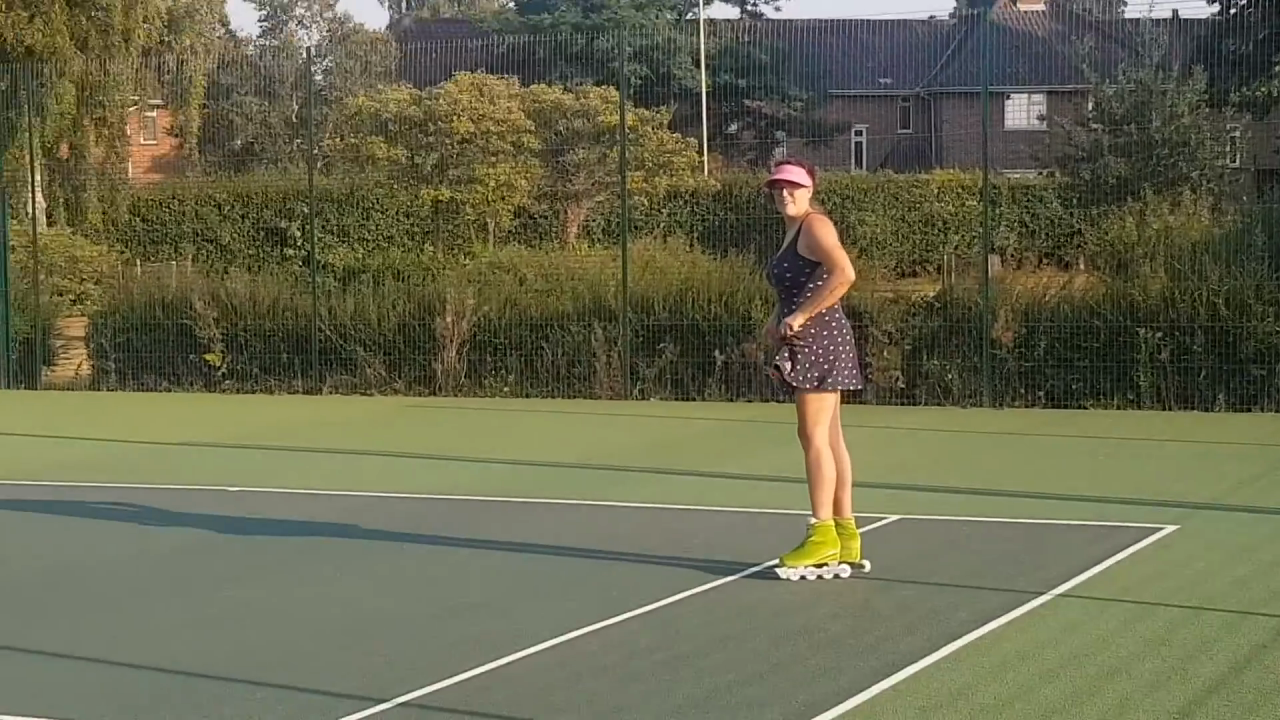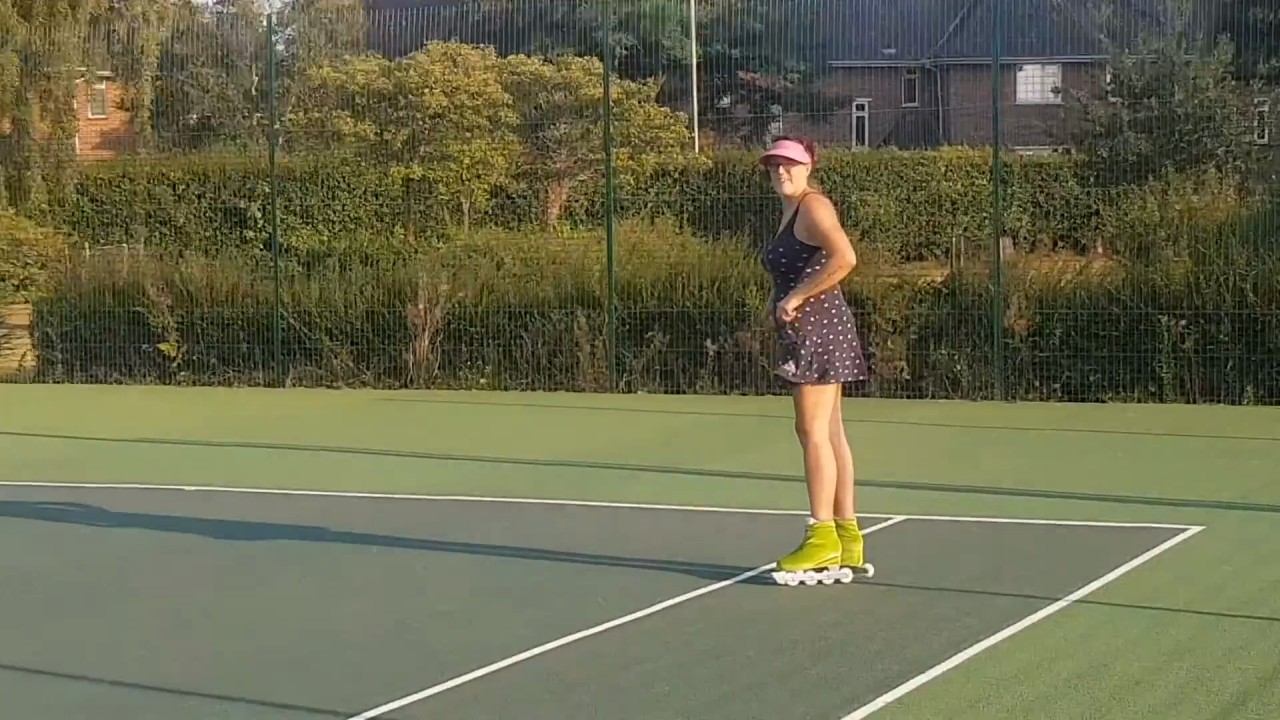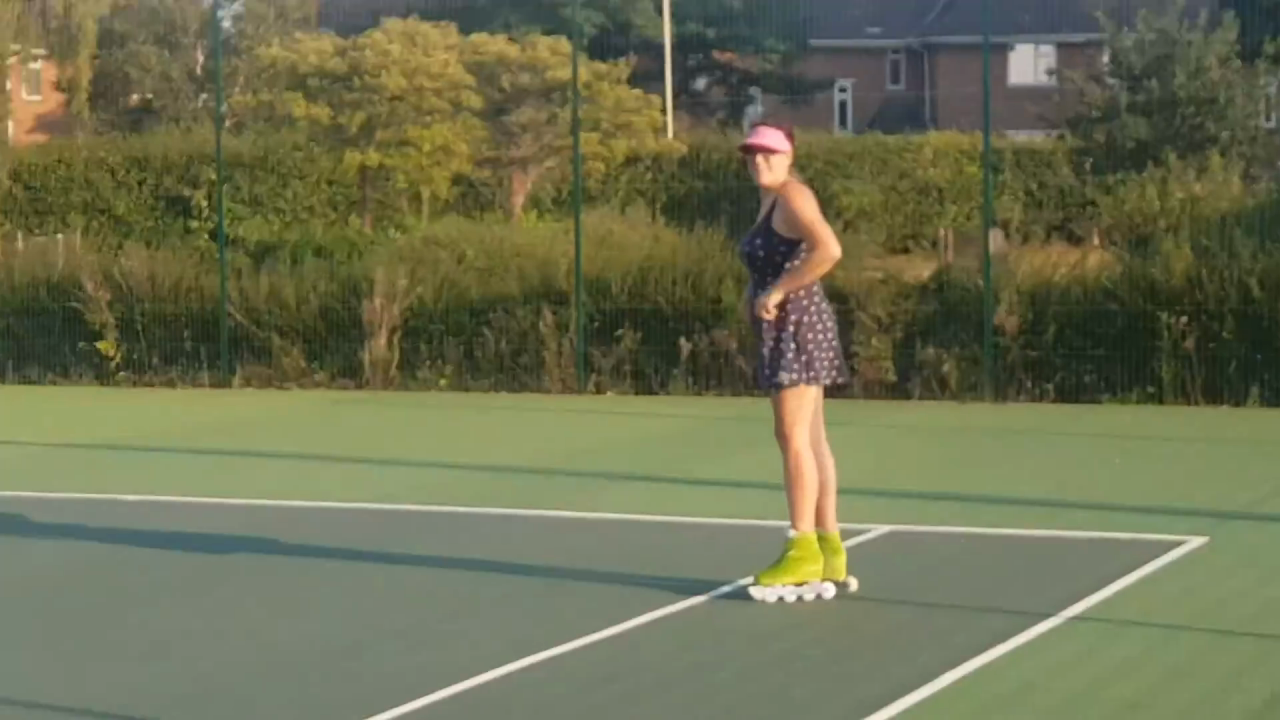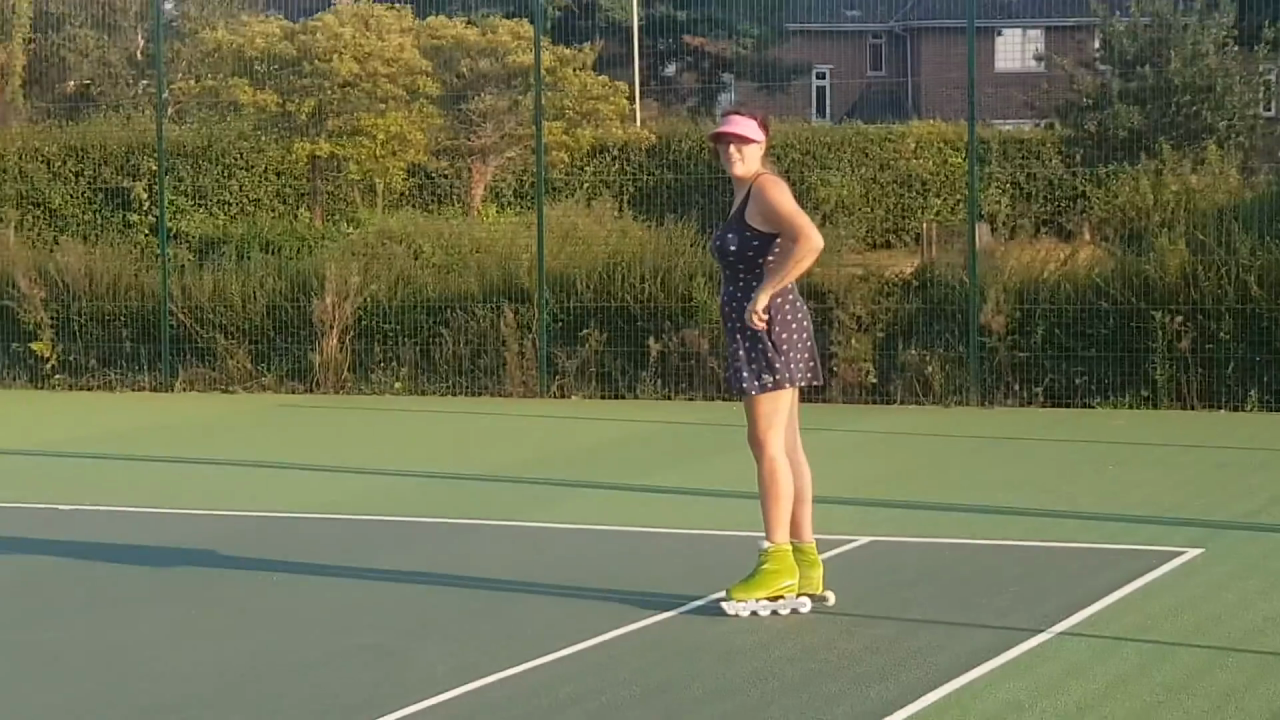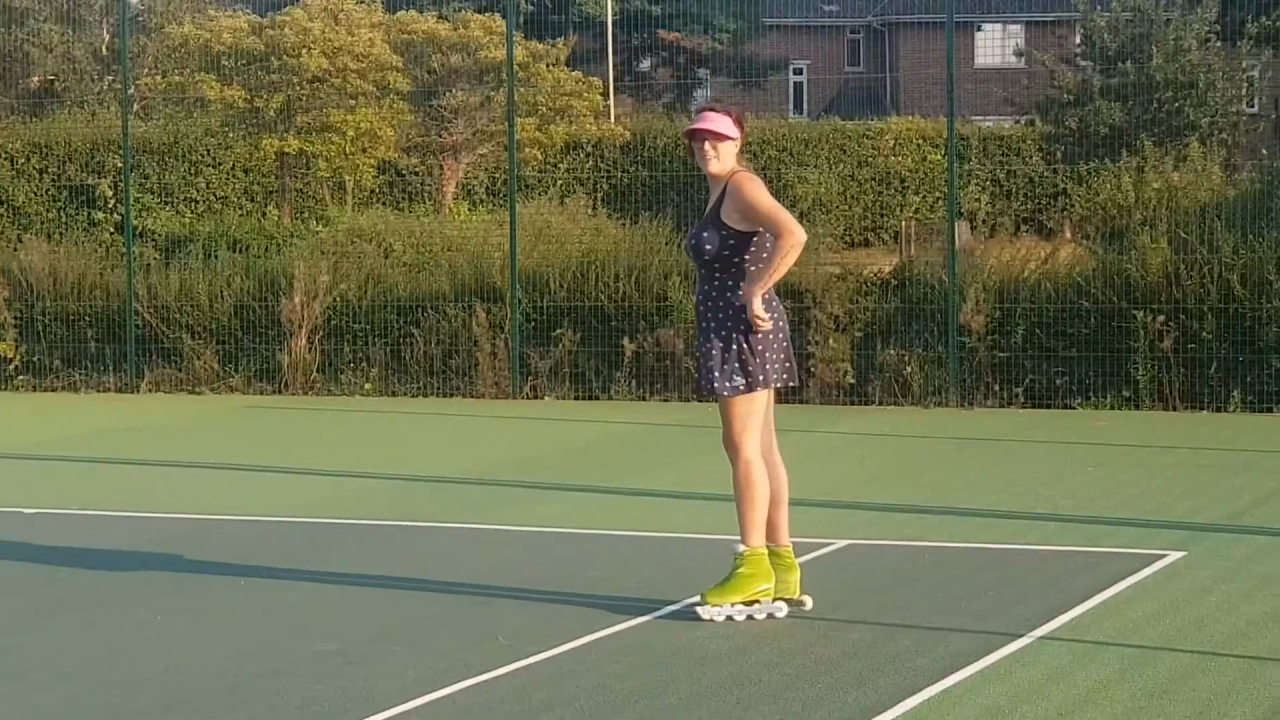
dt=0.1s
person 1, frame 1
left shoulder: (815, 225)
right shoulder: (793, 230)
left elbow: (845, 274)
left wrist: (800, 315)
right wrist: (779, 318)
left hip: (819, 340)
right hip: (809, 343)
left knee: (814, 437)
right knee: (830, 438)
left ankle: (823, 537)
right ankle: (844, 535)
person 1, frame 2
left shoulder: (813, 206)
right shoulder: (790, 210)
left elbow: (844, 258)
left wrist: (794, 298)
right wrist: (781, 303)
left hip: (818, 327)
right hip: (807, 331)
left knee: (812, 432)
right knee: (830, 433)
left ankle: (822, 538)
right ankle: (846, 537)
person 1, frame 3
left shoulder: (791, 196)
right shoulder: (770, 200)
left elbow: (827, 249)
left wrist: (774, 293)
right wrist: (759, 297)
left hip: (795, 326)
right hip: (787, 329)
left knee: (793, 437)
right knee: (811, 439)
left ankle: (803, 550)
right ankle: (828, 547)
person 1, frame 4
left shoulder: (766, 188)
right shoulder: (744, 193)
left elbow: (811, 241)
left wrist: (762, 295)
left hip: (769, 326)
right hip: (760, 330)
left knee: (767, 444)
right knee: (786, 445)
person 1, frame 5
left shoulder: (741, 186)
right shoulder: (719, 190)
left elbow: (793, 234)
left wrist: (755, 294)
left hip: (744, 330)
right hip: (734, 331)
left knee: (742, 446)
right knee: (761, 448)
